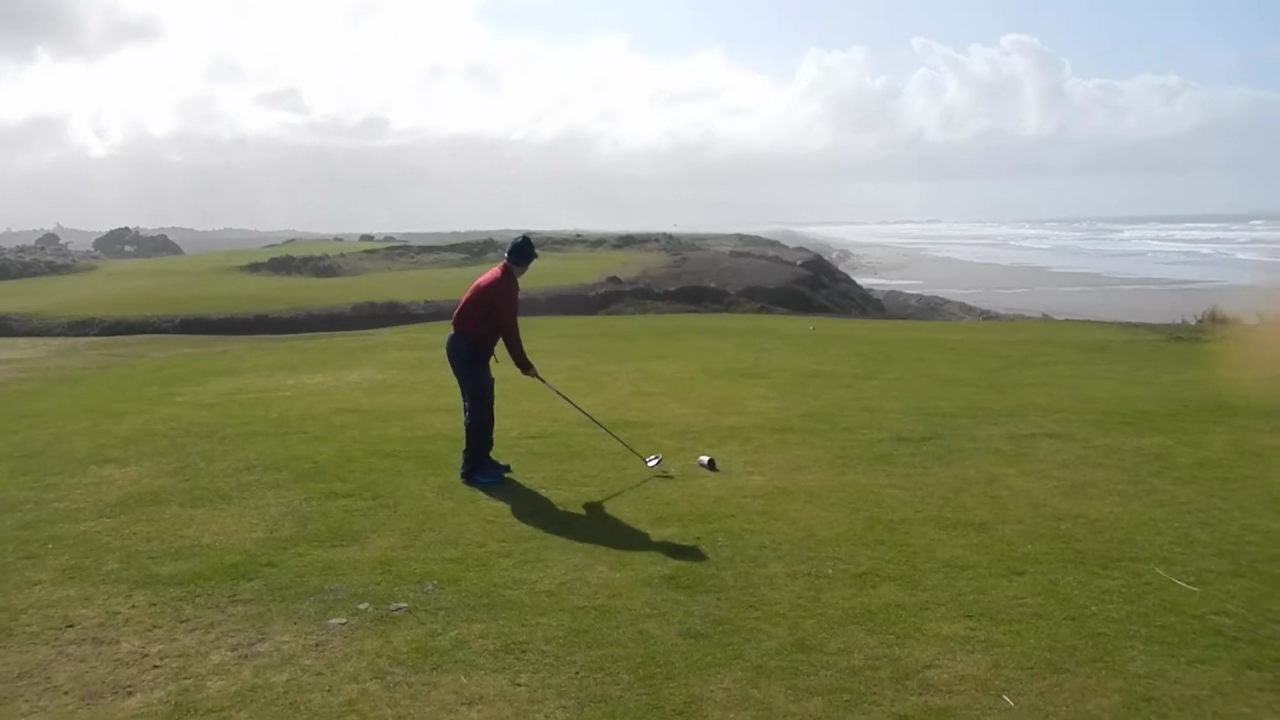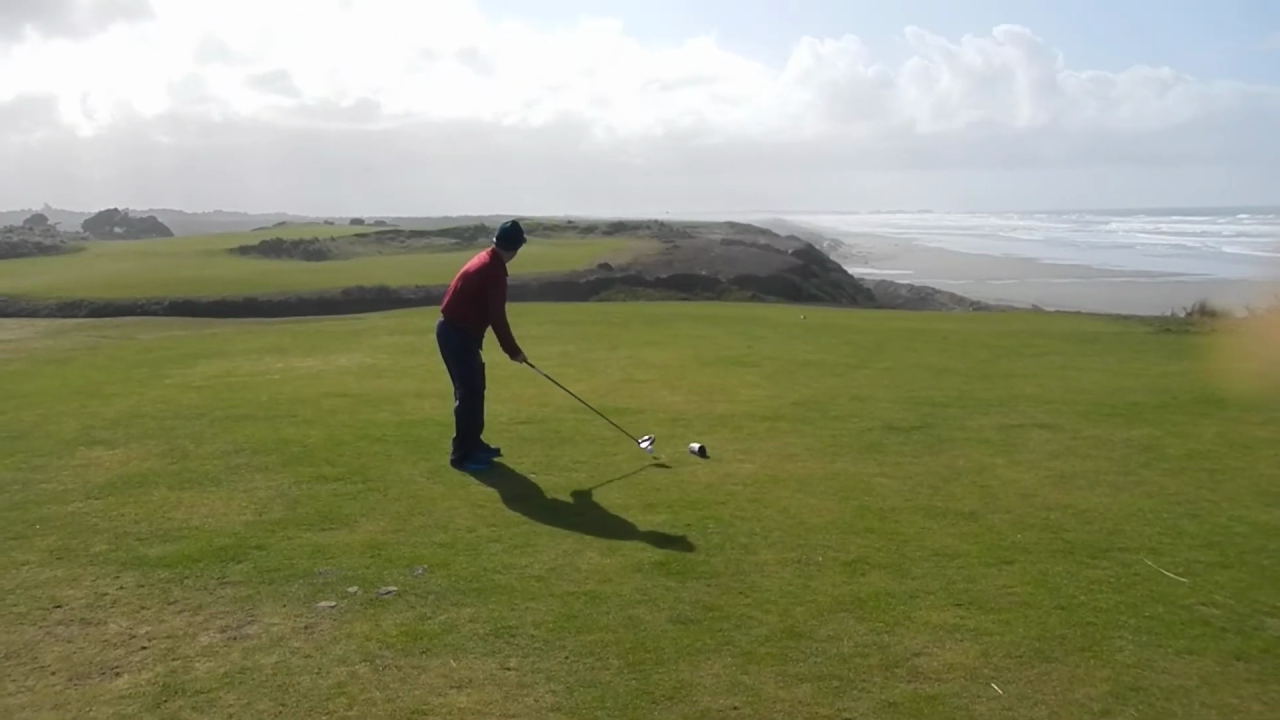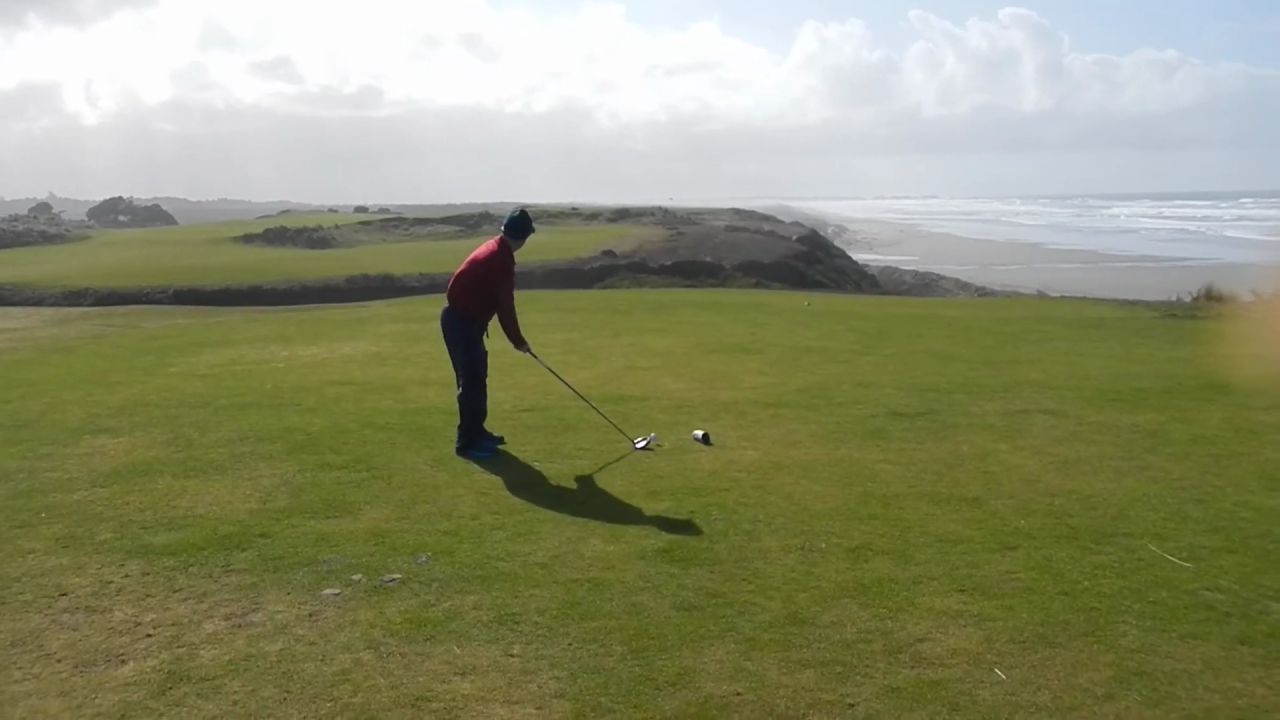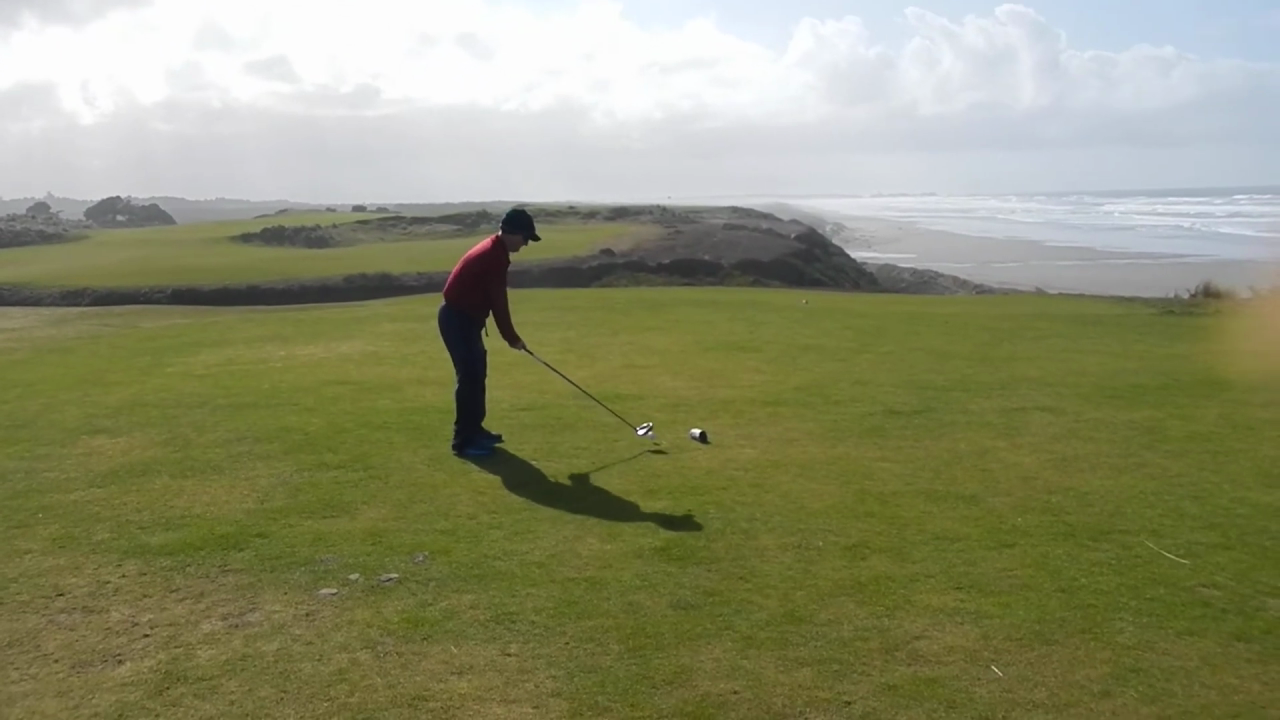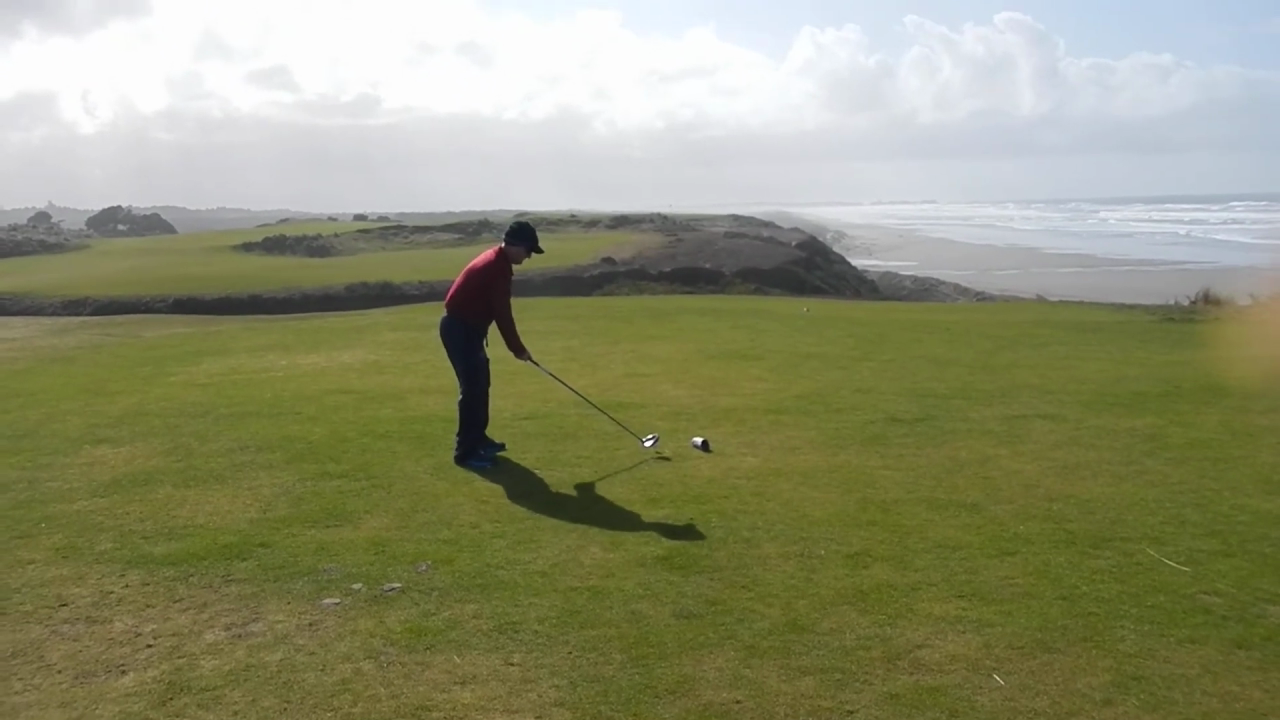
dt=0.7s
person 1, frame 1
left shoulder: (499, 277)
right shoulder: (504, 285)
left elbow: (502, 326)
right elbow: (509, 331)
left wrist: (522, 362)
right wrist: (524, 364)
left hip: (470, 344)
right hip: (467, 347)
left knee: (483, 403)
right knee: (478, 406)
left ankle: (482, 459)
right ankle: (472, 468)
person 1, frame 2
left shoulder: (486, 261)
right shoulder: (492, 271)
left elbow: (489, 313)
right elbow: (497, 317)
left wrist: (509, 348)
right wrist: (513, 350)
left hip: (458, 330)
right hip: (457, 333)
left knee: (474, 388)
right knee: (469, 392)
left ankle: (473, 443)
right ankle: (462, 454)
person 1, frame 3
left shoulder: (493, 249)
right shoulder: (501, 260)
left elbow: (498, 301)
right elbow: (505, 306)
left wrist: (515, 338)
right wrist: (518, 340)
left hip: (462, 317)
right hip: (462, 320)
left knee: (476, 377)
right knee: (471, 380)
left ankle: (476, 431)
right ankle: (467, 441)
person 1, frame 4
left shoulder: (492, 250)
right shoulder: (494, 257)
left elbow: (493, 300)
right elbow: (498, 302)
left wrist: (509, 335)
right wrist: (511, 337)
left hip: (463, 315)
right hip: (458, 318)
left knee: (476, 374)
right knee: (469, 376)
left ankle: (474, 429)
right ankle: (463, 439)
person 1, frame 5
left shoulder: (495, 260)
right shoulder: (497, 267)
left elbow: (498, 311)
right elbow: (503, 314)
left wrist: (515, 347)
right wrist: (518, 349)
left hip: (465, 326)
right hip: (459, 329)
left knee: (480, 384)
right knee: (472, 387)
left ankle: (477, 438)
right ankle: (465, 450)
